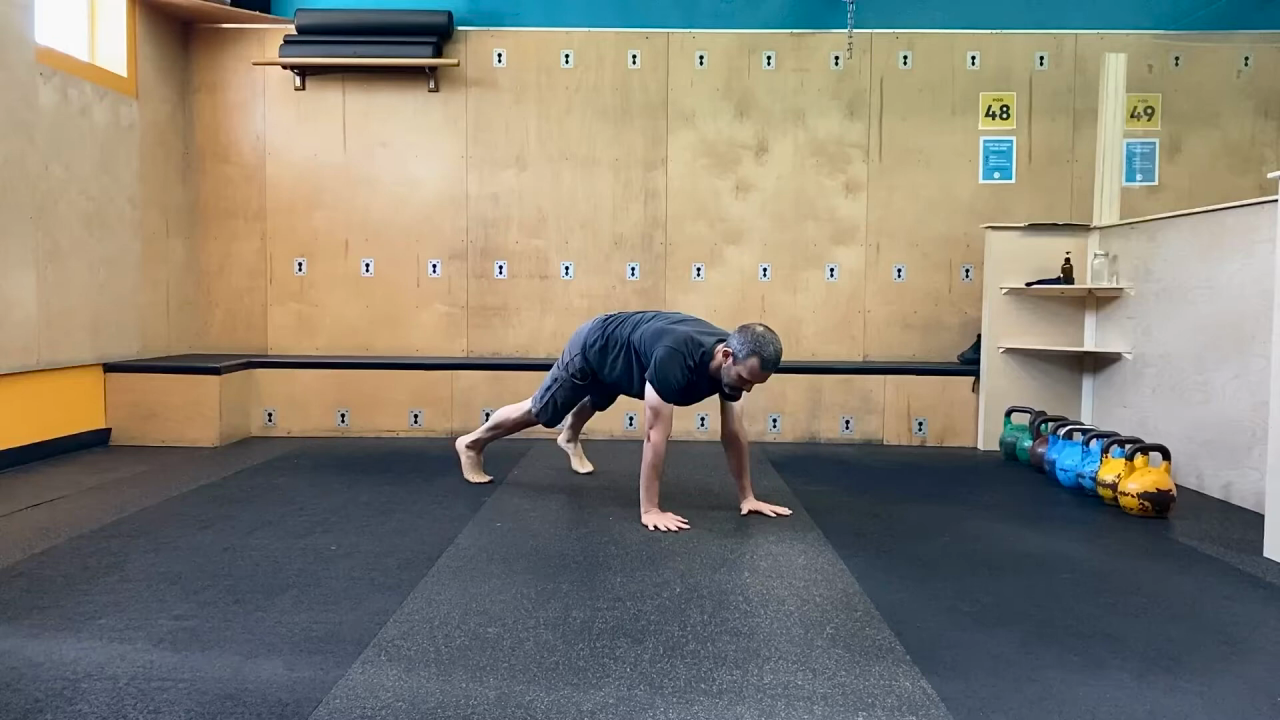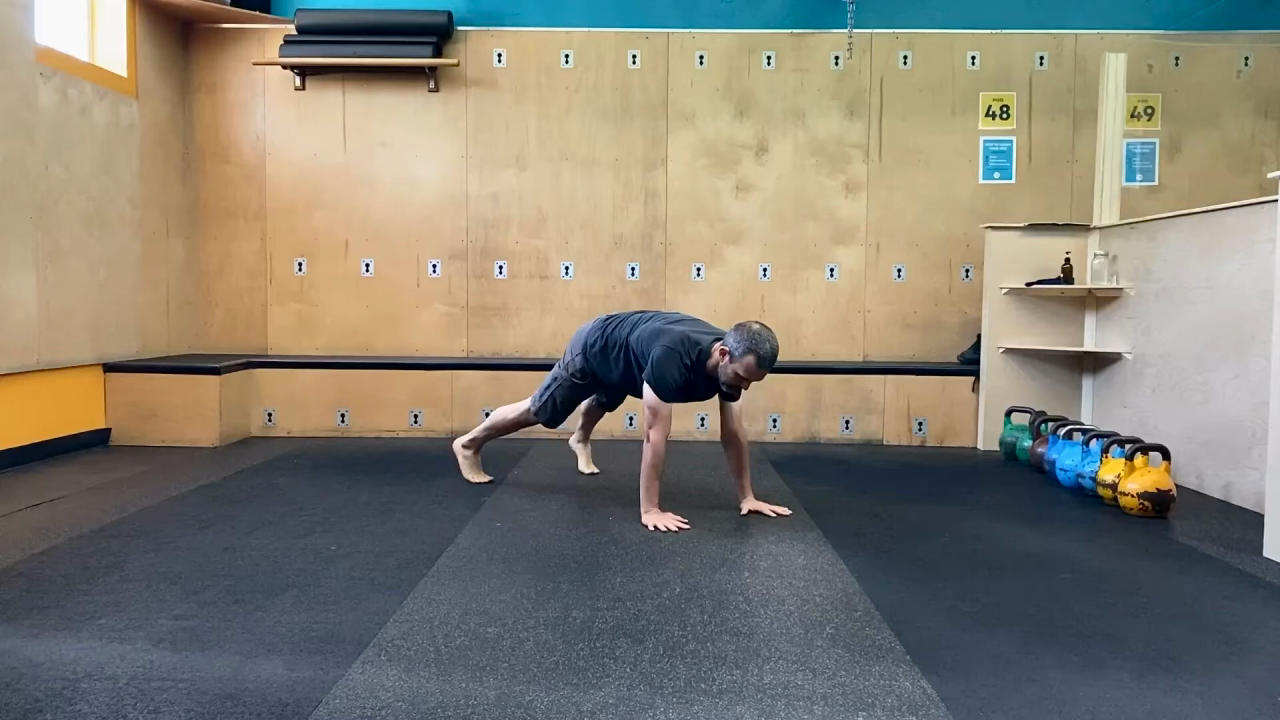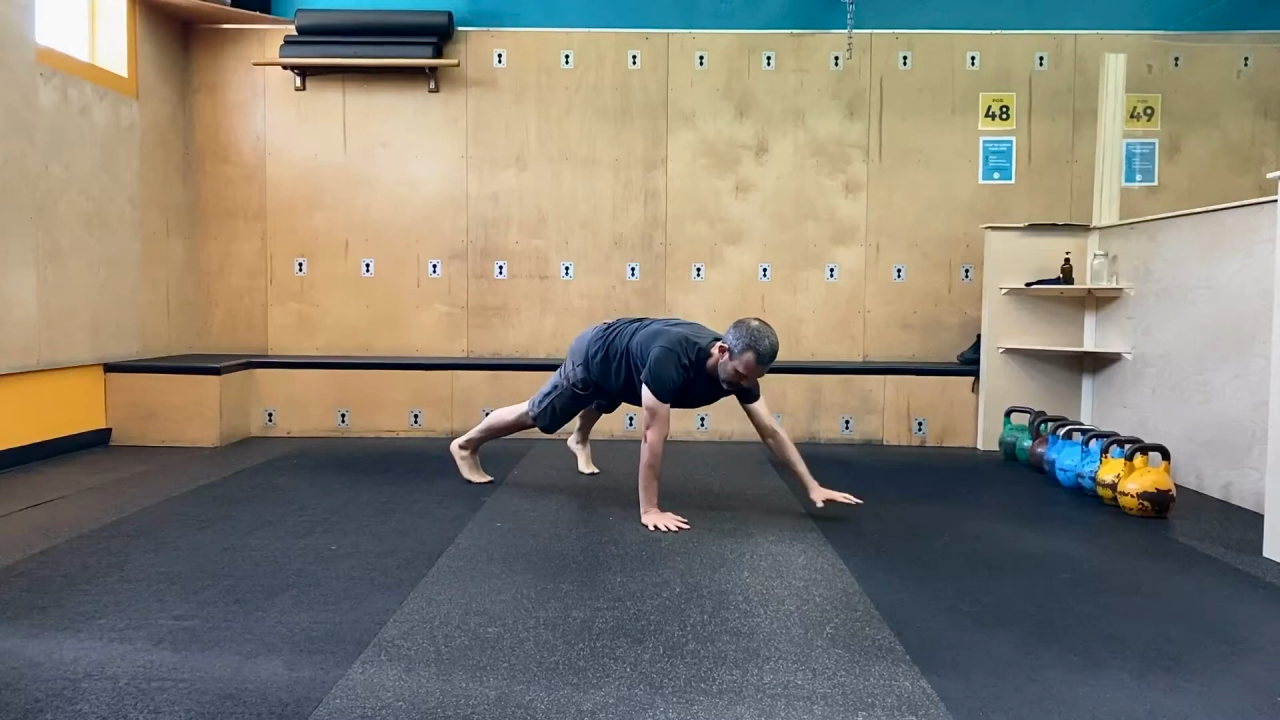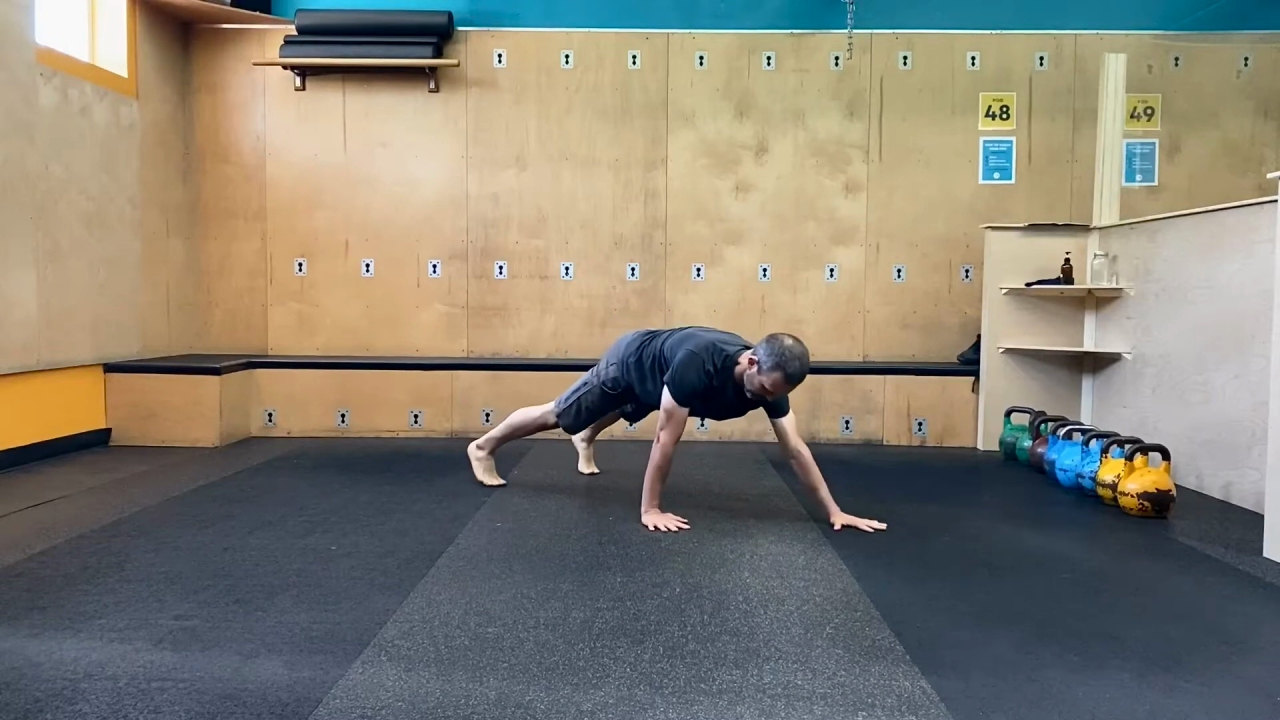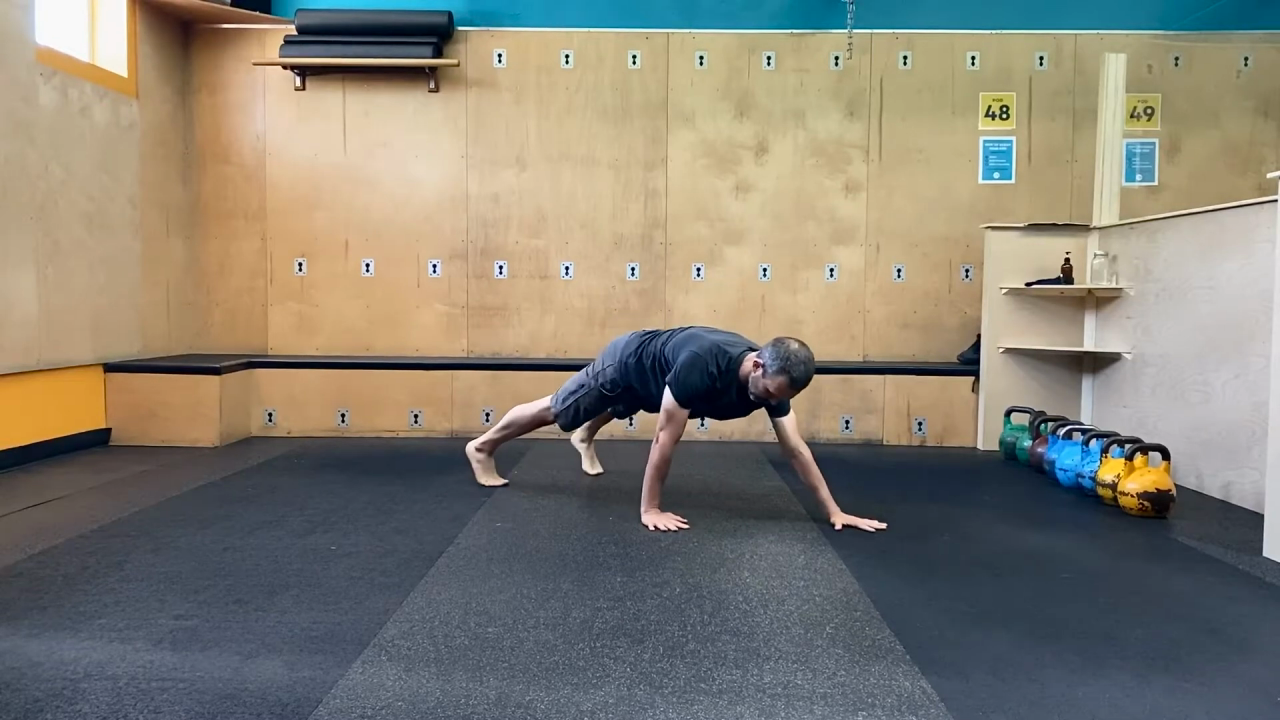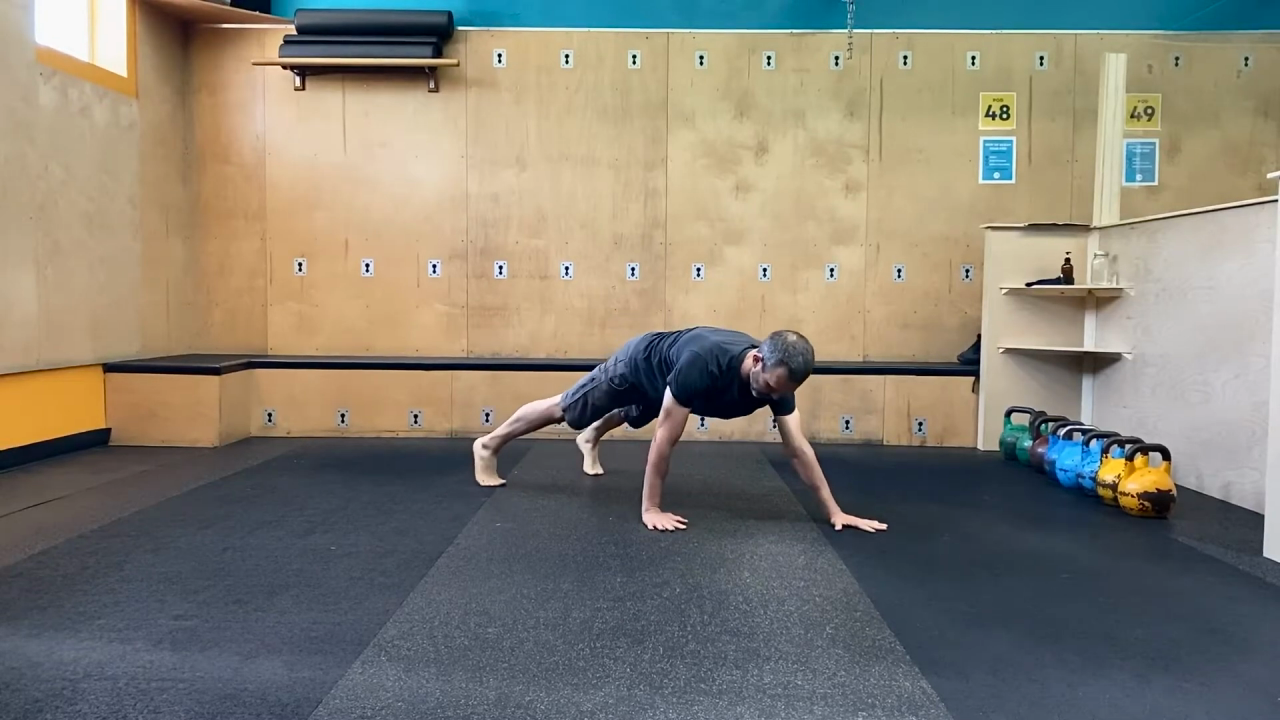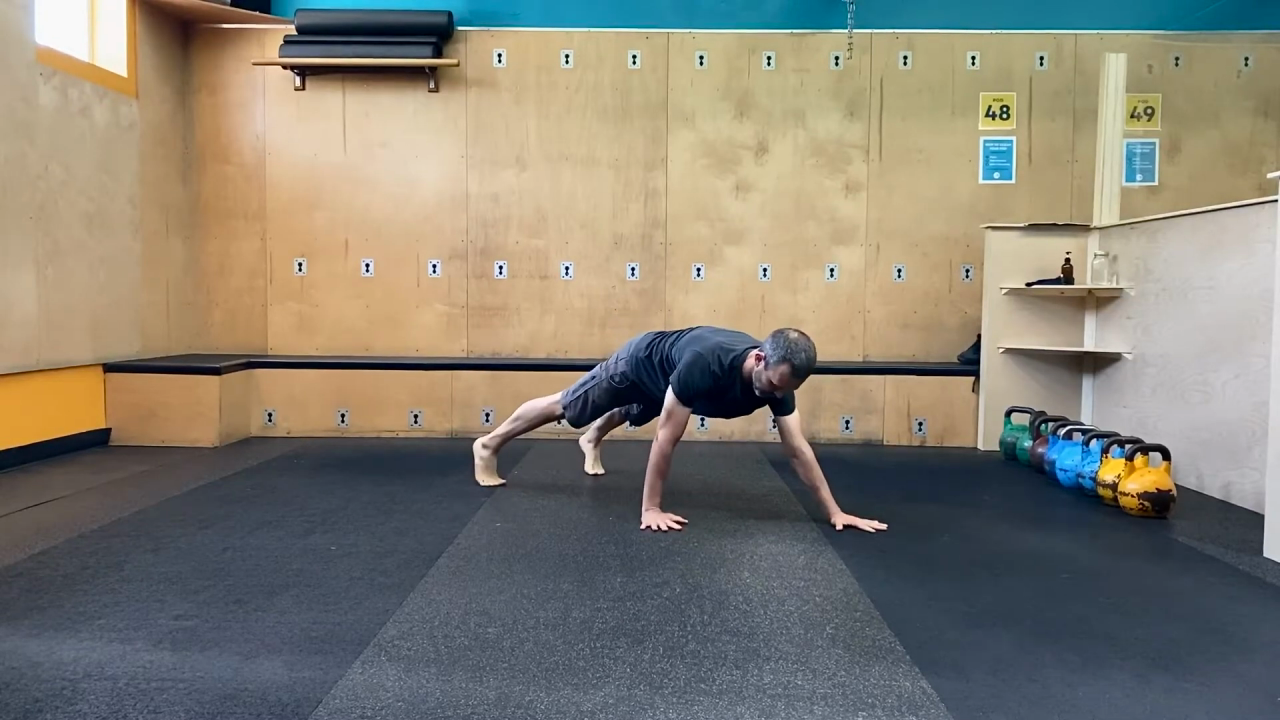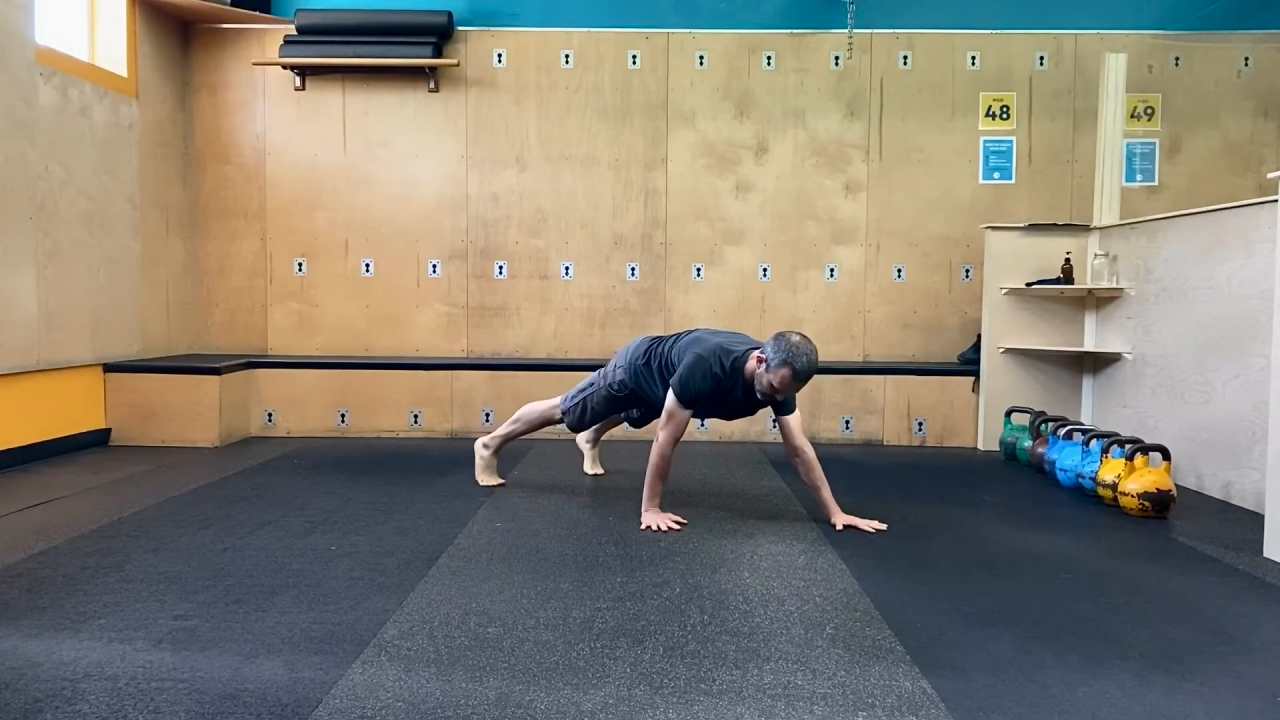
dt=0.4s
person 1, frame 1
left shoulder: (736, 360)
right shoulder: (676, 357)
left elbow: (734, 434)
right elbow: (656, 434)
left wrist: (747, 497)
right wrist: (650, 510)
left hip: (620, 356)
right hip: (593, 347)
left knee: (596, 402)
right knee: (537, 412)
left ankle: (570, 438)
right ankle: (472, 445)
person 1, frame 2
left shoulder: (733, 361)
right shoulder: (673, 356)
left elbow: (733, 433)
right elbow: (656, 435)
left wrist: (746, 496)
right wrist: (650, 510)
left hip: (621, 358)
right hip: (594, 347)
left knee: (604, 401)
right knee: (536, 412)
left ankle: (581, 440)
right ankle: (469, 445)
person 1, frame 3
left shoulder: (739, 368)
right shoulder: (673, 359)
left elbow: (770, 430)
right elbow: (654, 436)
left wrist: (813, 486)
right wrist: (650, 511)
left hip: (621, 365)
right hip: (594, 354)
left knee: (601, 402)
right knee: (534, 415)
left ankle: (579, 440)
right ankle: (466, 446)
person 1, frame 4
left shoulder: (769, 379)
right shoulder: (698, 363)
left elbow: (795, 448)
right elbow: (666, 438)
left wrist: (834, 511)
right wrist: (650, 511)
left hip: (649, 384)
right hip: (629, 361)
left knee: (621, 412)
right knee: (557, 415)
left ankle: (586, 441)
right ankle: (484, 448)
person 1, frame 5
left shoulder: (772, 381)
right shoulder: (702, 365)
left elbow: (795, 448)
right elbow: (666, 439)
left wrist: (833, 511)
right wrist: (650, 510)
left hip: (647, 382)
right hip: (627, 362)
left knee: (616, 408)
right knee: (553, 410)
left ankle: (585, 438)
right ankle: (482, 448)
person 1, frame 6
left shoulder: (776, 376)
right shoulder: (703, 363)
left elbow: (798, 448)
right elbow: (664, 438)
left wrist: (834, 511)
right wrist: (651, 509)
left hip: (660, 382)
right hip: (638, 363)
left knee: (631, 415)
right knee: (564, 408)
left ankle: (590, 439)
right ankle: (489, 446)
person 1, frame 7
left shoulder: (778, 376)
right shoulder: (706, 364)
left elbow: (797, 448)
right elbow: (666, 439)
left wrist: (834, 511)
right wrist: (650, 510)
left hip: (660, 384)
right hip: (639, 362)
left knee: (629, 414)
right knee: (564, 407)
left ankle: (593, 439)
right ankle: (488, 446)
person 1, frame 8
left shoulder: (780, 376)
right shoulder: (707, 365)
left elbow: (798, 447)
right elbow: (666, 440)
left wrist: (834, 512)
right wrist: (649, 510)
left hip: (658, 387)
right hip: (637, 367)
left knee: (628, 417)
right knee: (562, 411)
left ankle: (590, 440)
right ankle: (489, 445)
